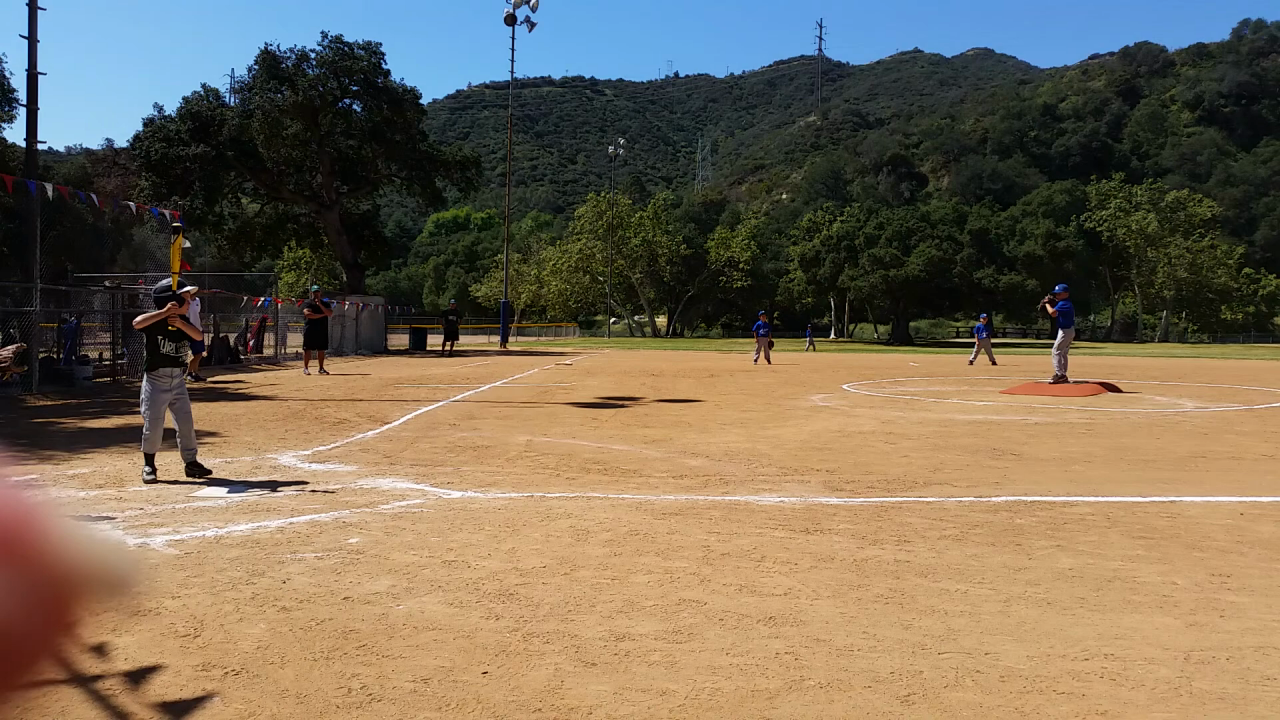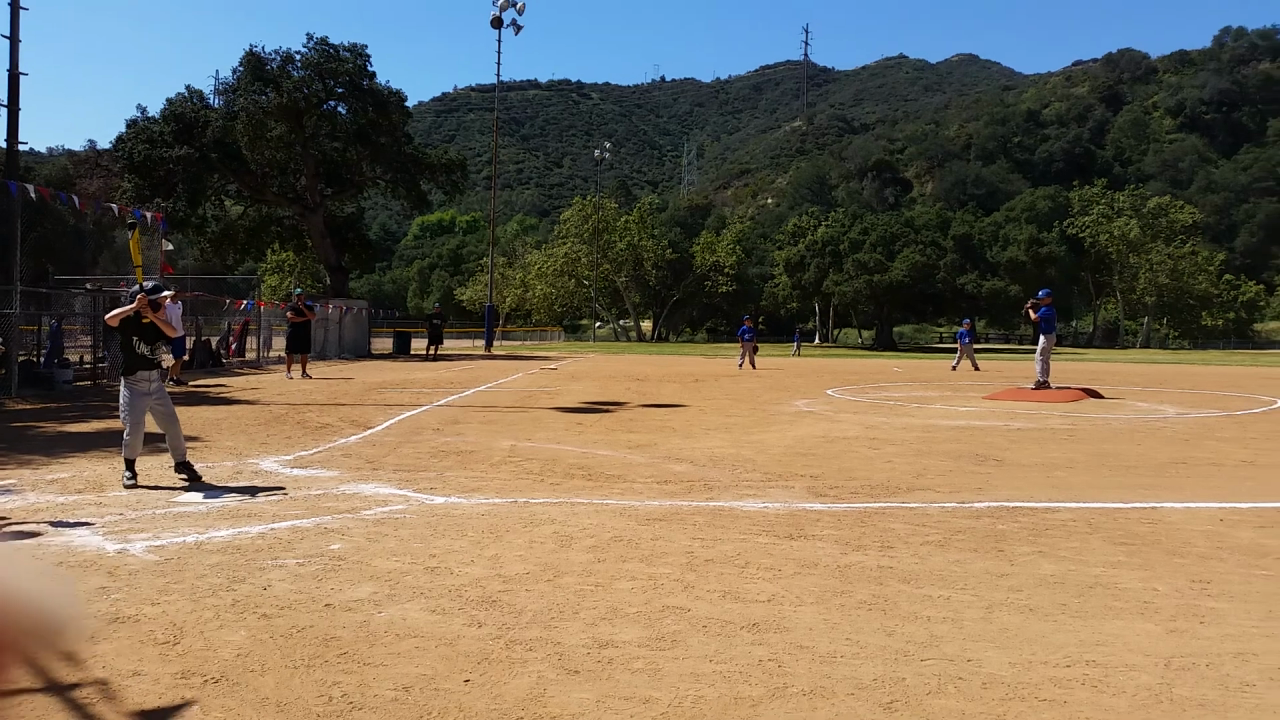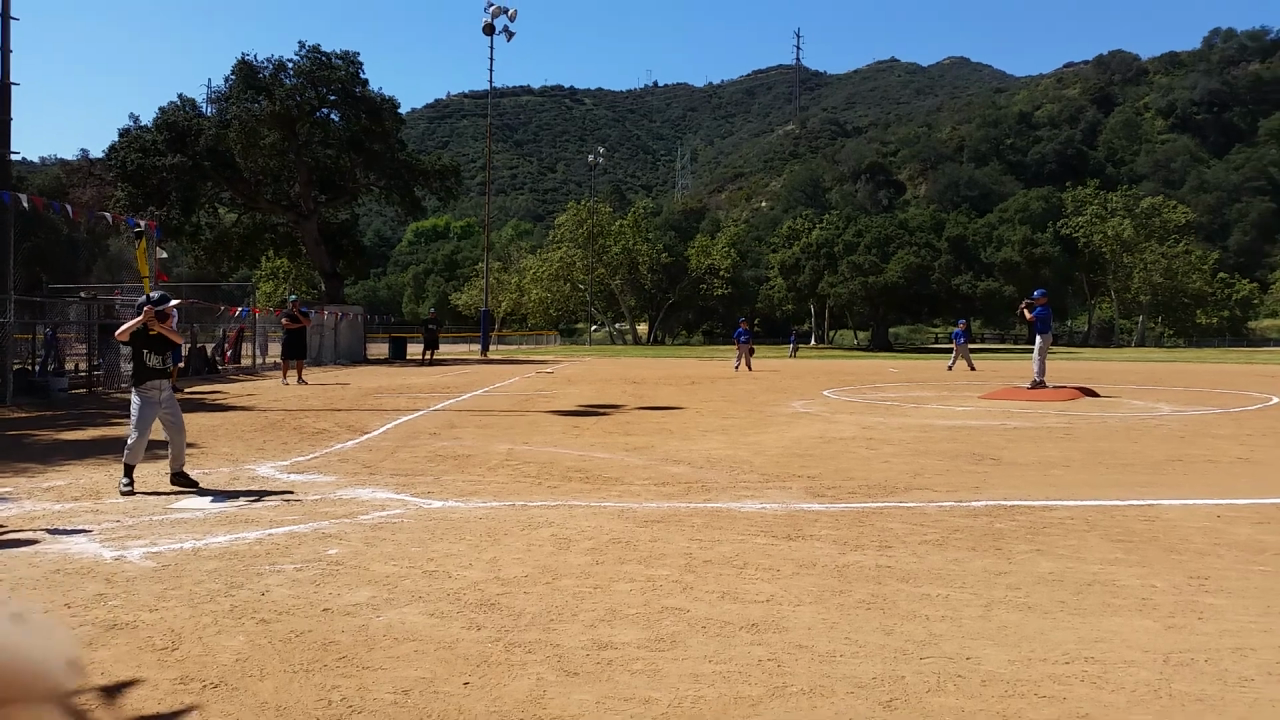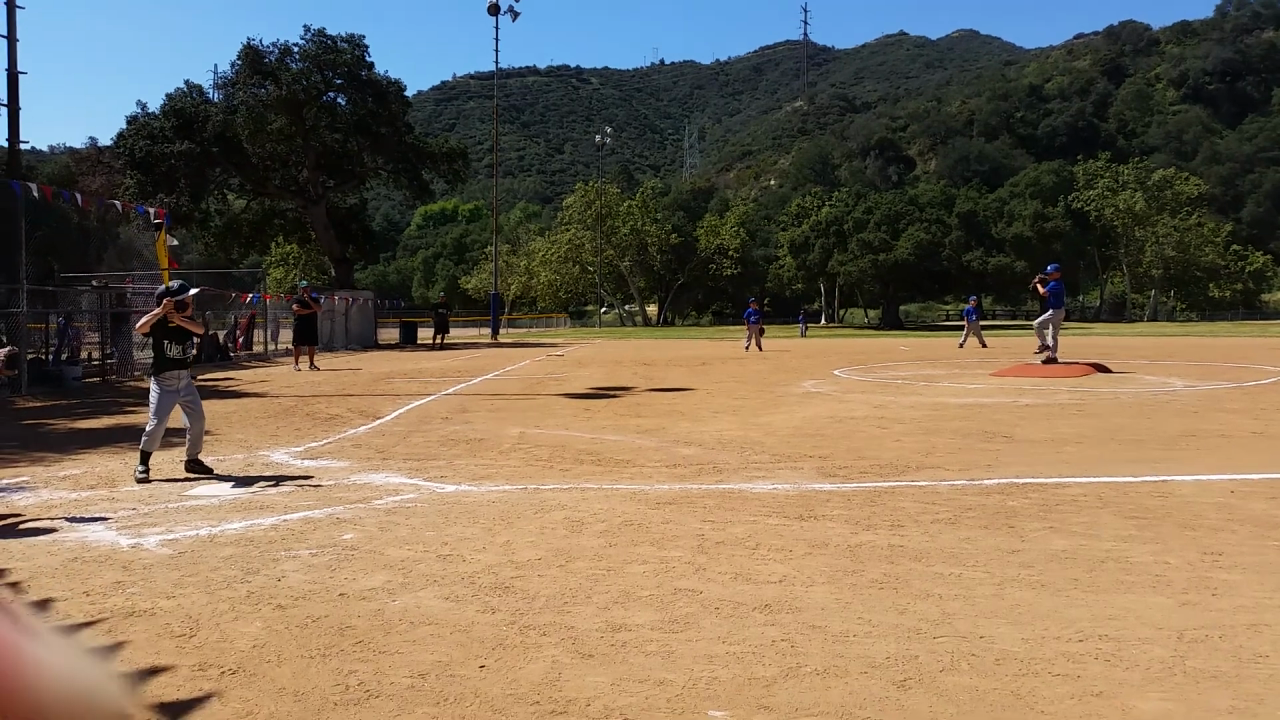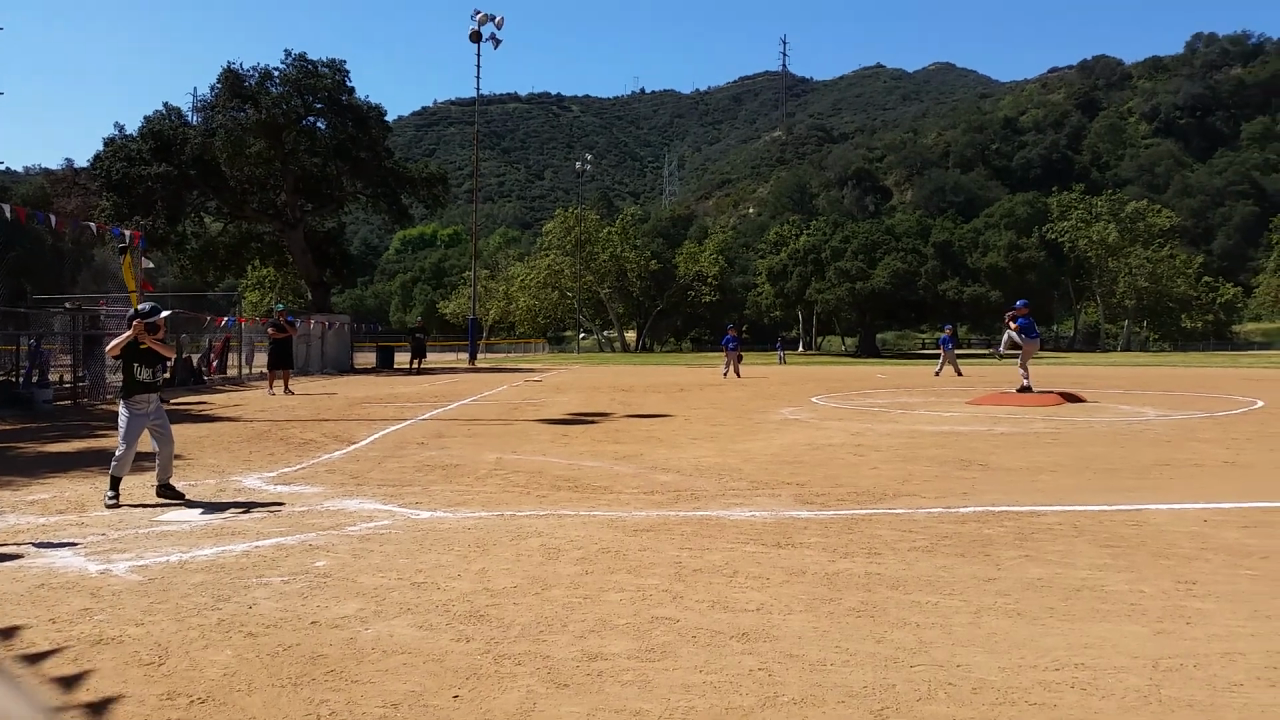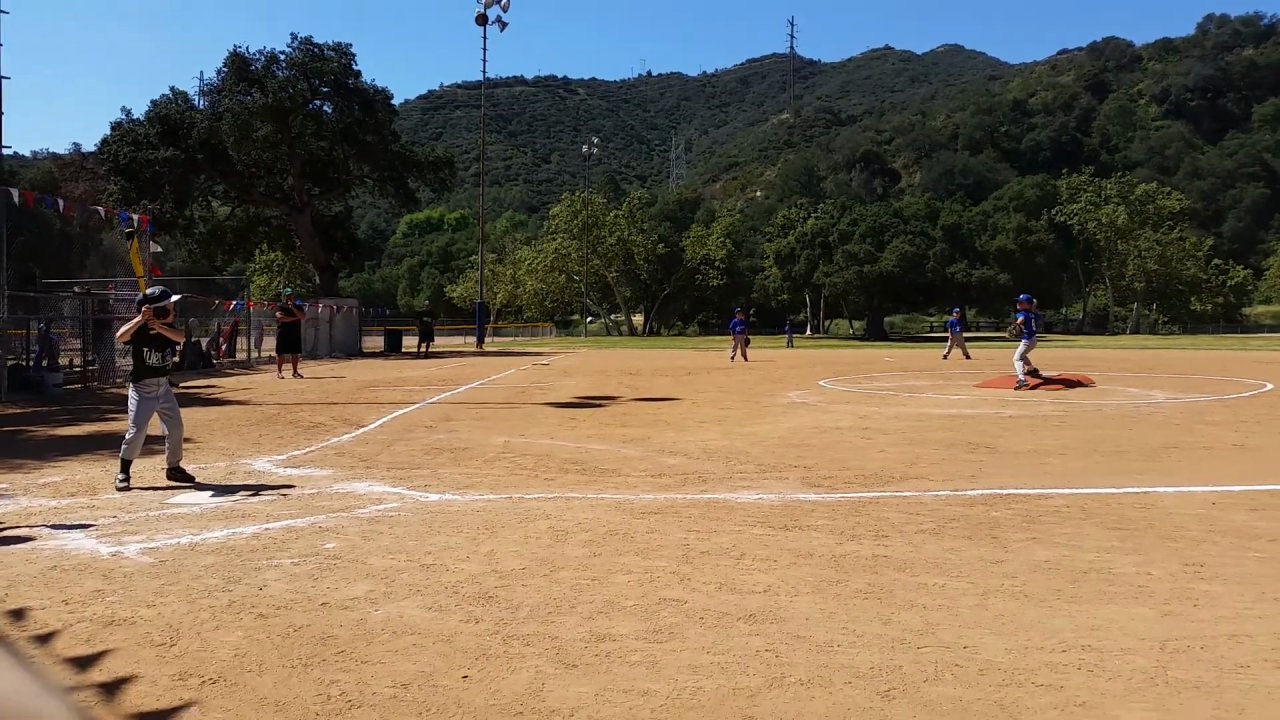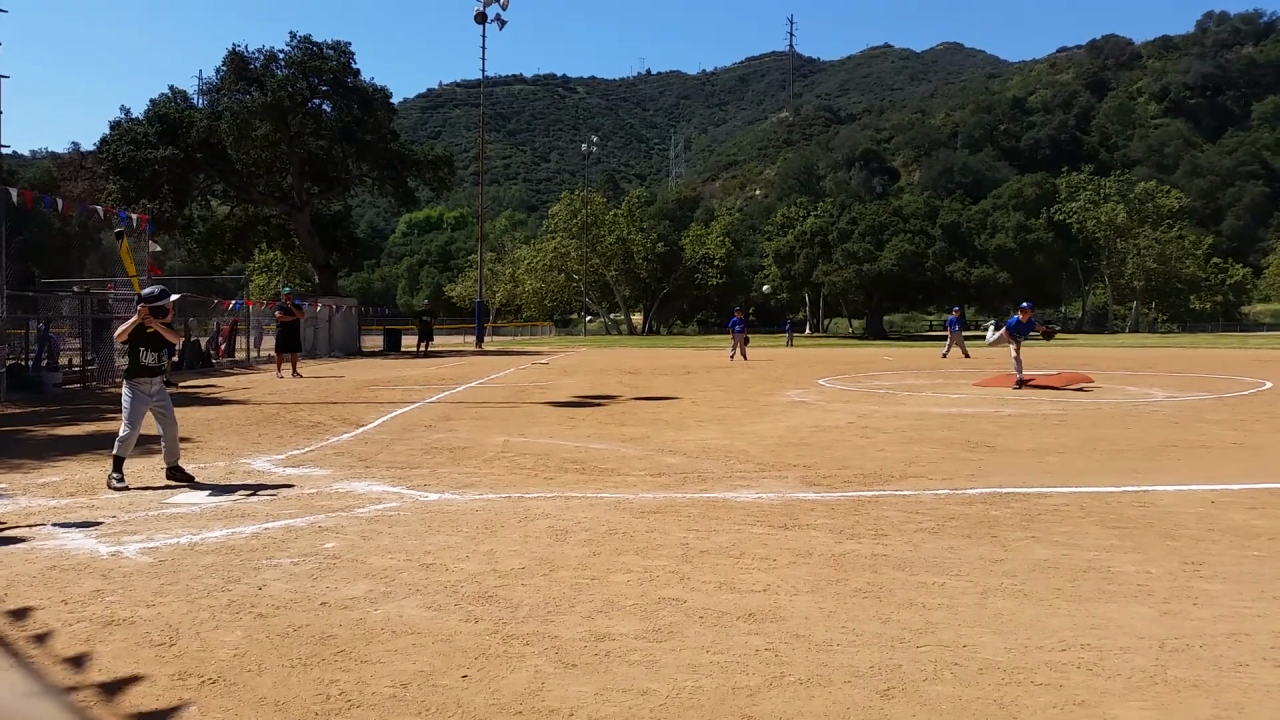
dt=0.4s
person 1, frame 1
left shoulder: (183, 321)
right shoulder: (155, 321)
left elbow: (198, 336)
right elbow: (136, 323)
left wrist: (179, 323)
right wrist: (163, 313)
left hip: (177, 379)
right hip: (155, 379)
left knee: (185, 422)
right knee: (153, 423)
left ankle: (191, 463)
right ankle: (149, 466)
person 1, frame 2
left shoulder: (158, 323)
right shoulder: (129, 322)
left elbow: (173, 333)
right elbow: (109, 319)
left wrist: (153, 317)
right wrist: (134, 307)
left hip: (156, 382)
right hip: (133, 383)
left knee: (171, 424)
right knee: (133, 428)
left ankle: (181, 463)
right ankle: (129, 471)
person 1, frame 3
left shoulder: (166, 332)
right shoulder: (139, 333)
left elbow: (180, 339)
right elbow: (119, 335)
left wrist: (159, 328)
right wrist: (141, 319)
left hip: (166, 391)
right hip: (144, 392)
left knee: (178, 432)
right knee: (139, 435)
left ankle: (177, 473)
right ankle: (127, 477)
person 1, frame 4
left shoulder: (187, 322)
right shoulder: (159, 323)
left elbow: (200, 329)
right elbow: (139, 328)
left wrist: (179, 320)
right wrist: (161, 310)
left hip: (185, 379)
right hip: (163, 381)
left knee: (197, 420)
right knee: (157, 422)
left ankle: (192, 460)
right ankle: (142, 465)
person 1, frame 5
left shoulder: (158, 344)
right shoulder: (130, 345)
left elbow: (171, 353)
right elbow: (110, 350)
left wrist: (150, 342)
right wrist: (131, 333)
left hip: (154, 403)
right hip: (132, 404)
left knee: (166, 444)
right knee: (126, 447)
left ankle: (163, 485)
right ankle: (112, 490)
person 1, frame 6
left shoulder: (167, 328)
right shoulder: (139, 330)
left elbow: (180, 337)
right elbow: (120, 337)
left wrist: (158, 327)
right wrist: (140, 319)
left hip: (164, 386)
right hip: (141, 388)
left knee: (175, 427)
right knee: (137, 430)
left ankle: (173, 467)
right ankle: (123, 473)
person 1, frame 7
left shoulder: (164, 327)
right shoulder: (137, 328)
left elbow: (176, 339)
right elbow: (118, 337)
left wrist: (156, 325)
right wrist: (137, 318)
left hip: (158, 386)
right hip: (135, 386)
left knee: (170, 426)
right knee: (130, 428)
left ankle: (173, 467)
right ankle: (115, 474)
